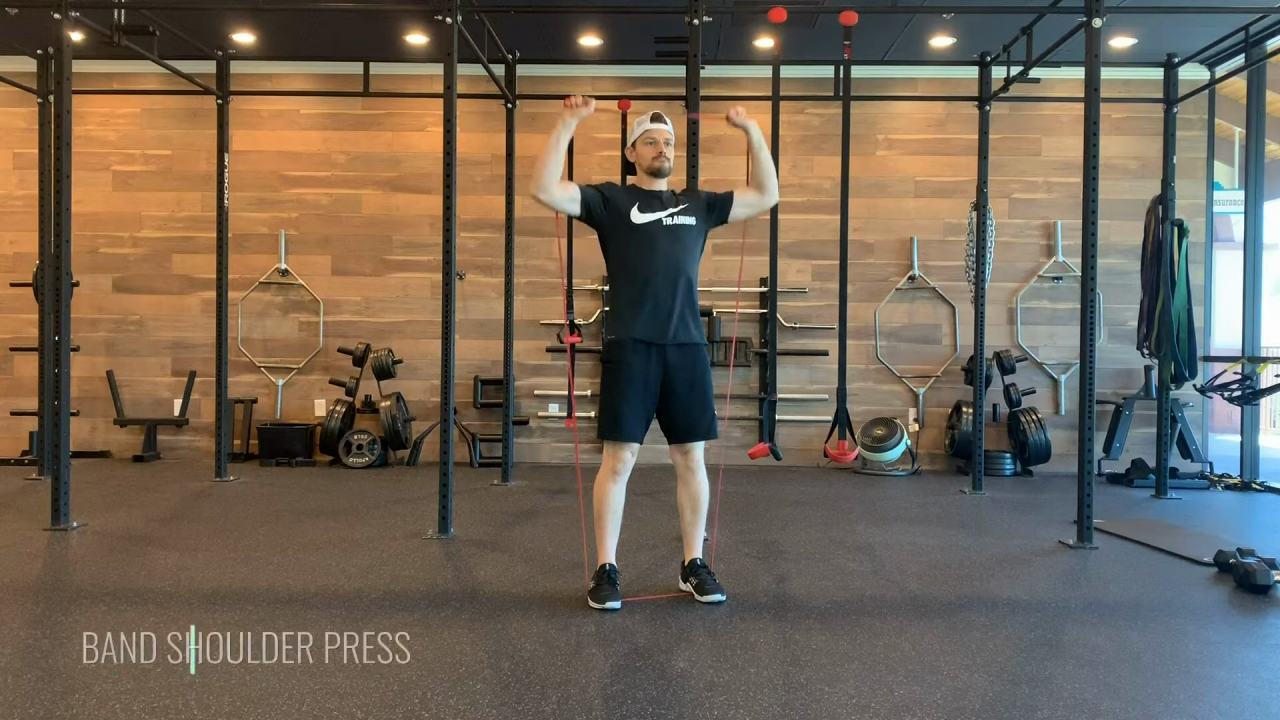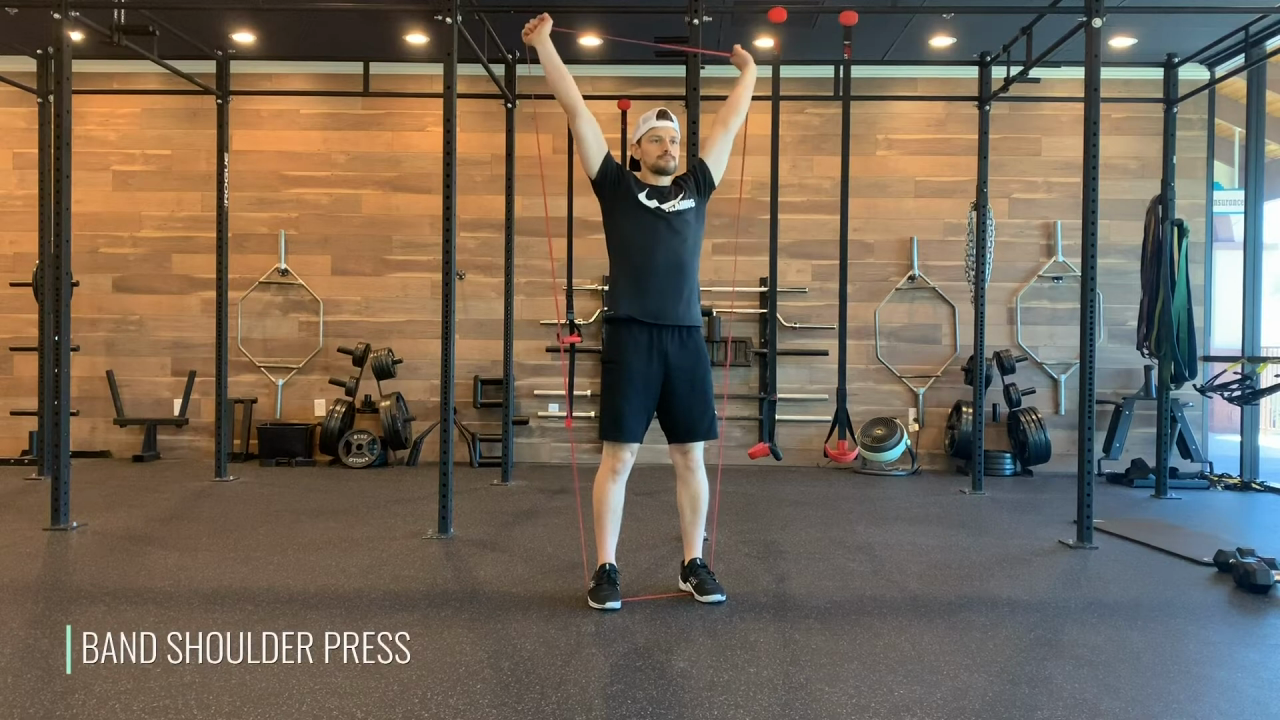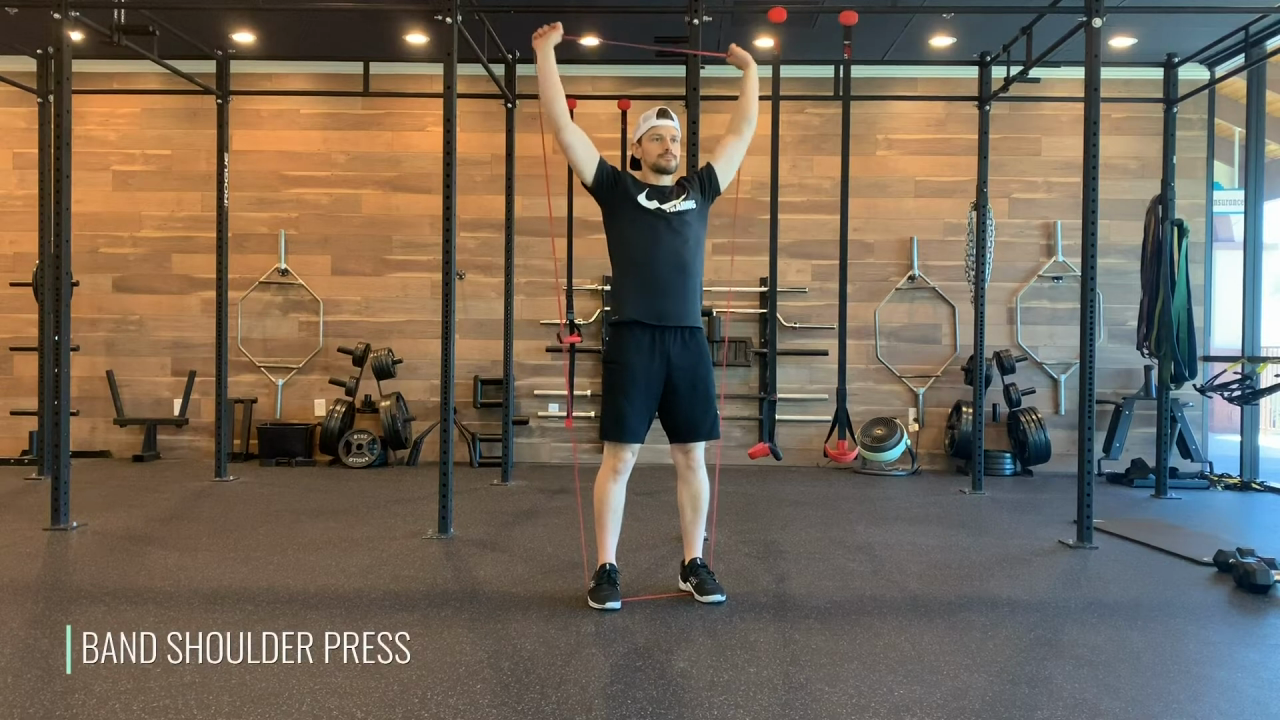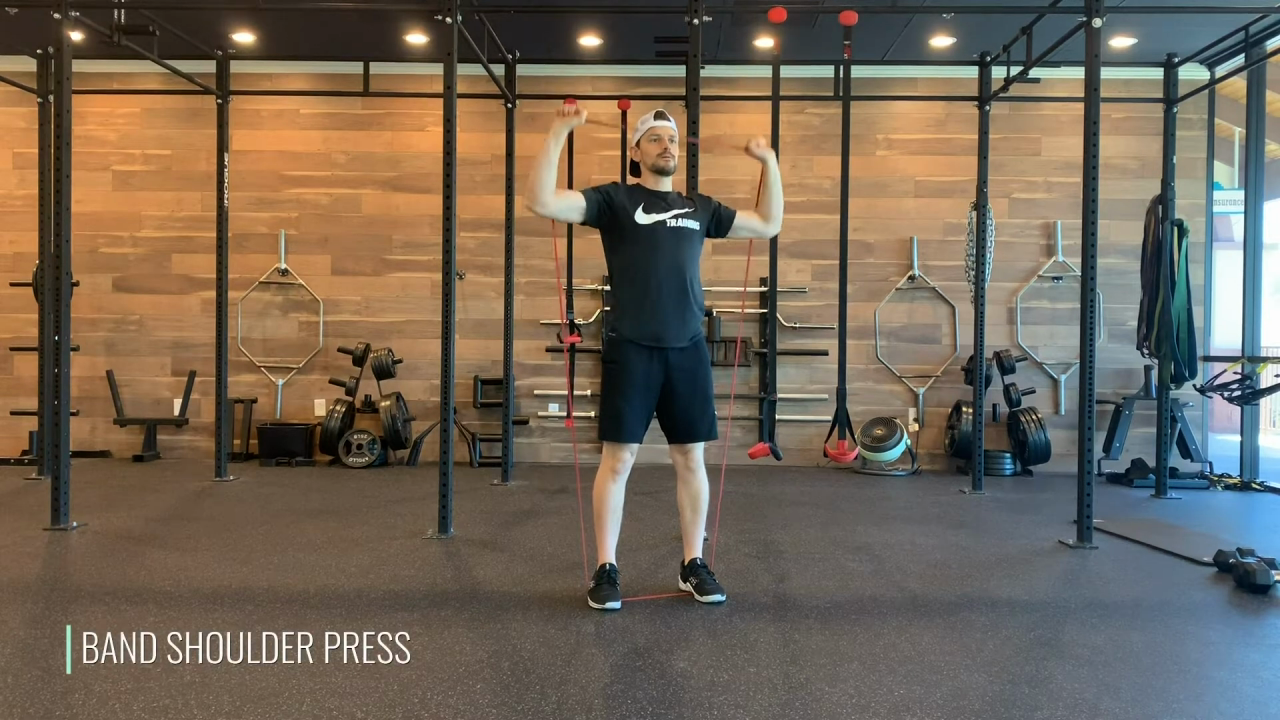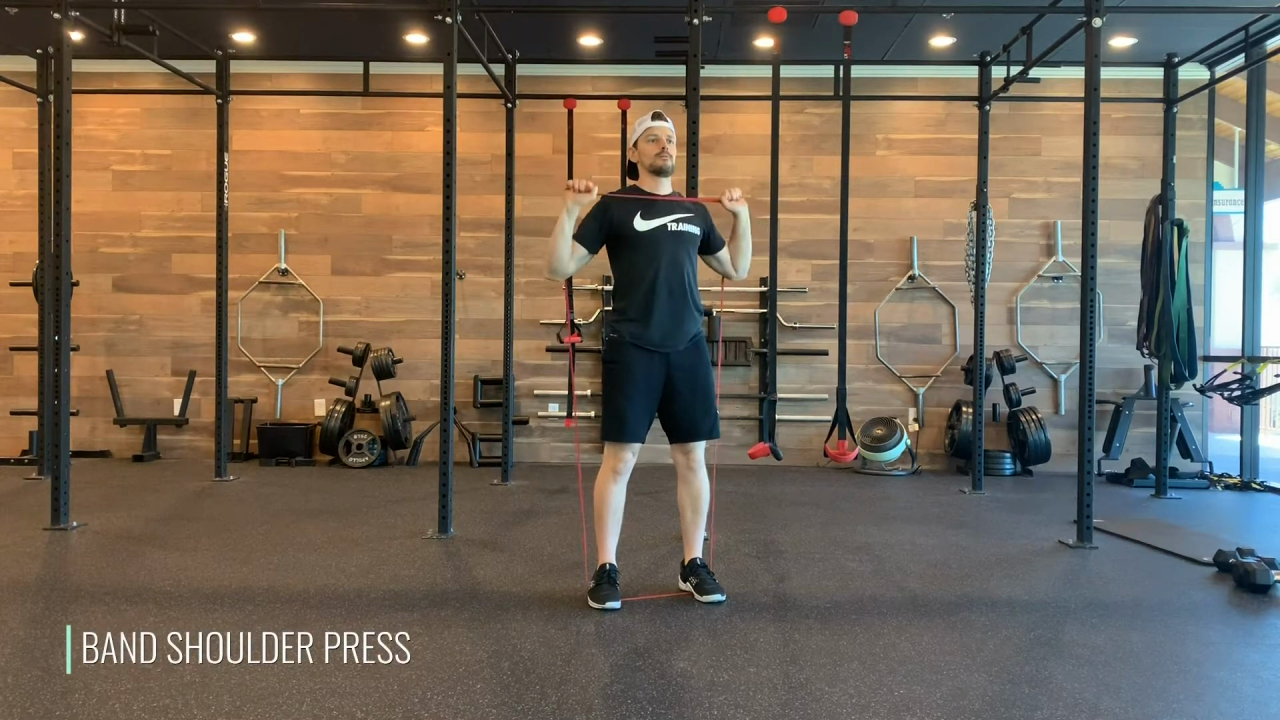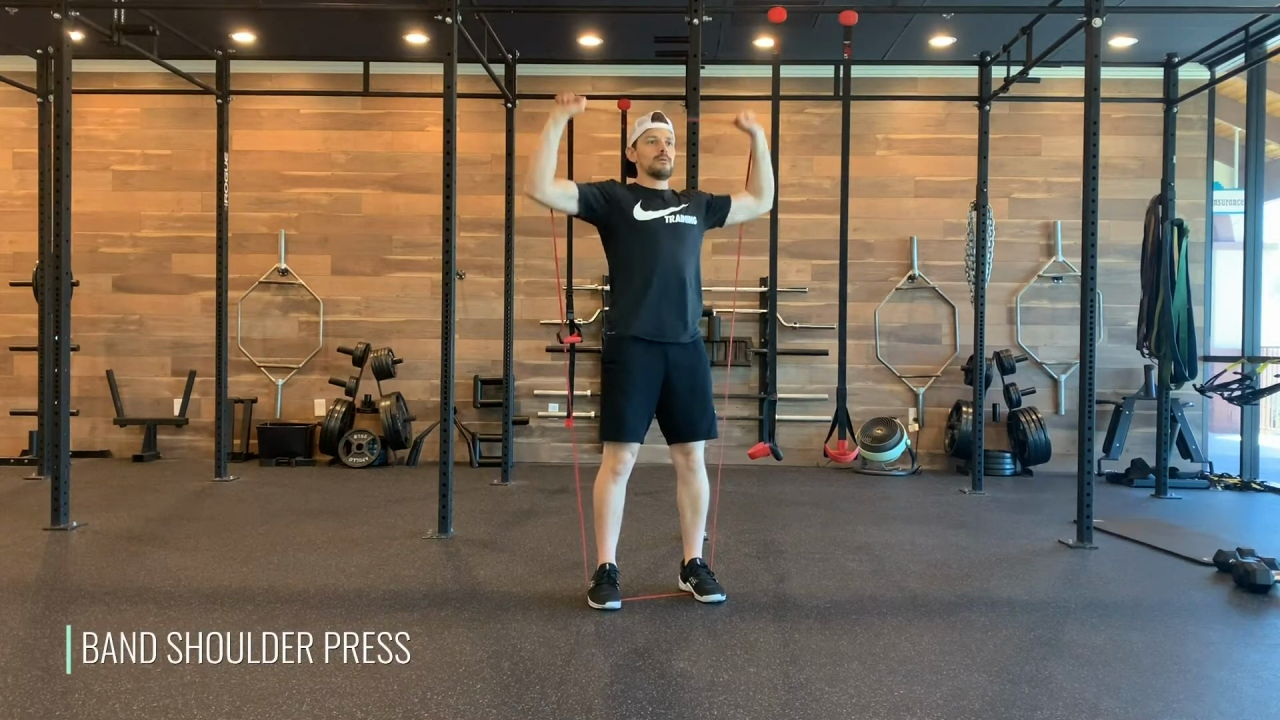
dt=0.4s
person 1, frame 1
left shoulder: (697, 203)
right shoulder: (610, 199)
left elbow: (767, 197)
right elbow: (544, 191)
left wrist: (752, 132)
right wrist: (566, 125)
left hip: (687, 347)
right hip: (630, 347)
left knee: (691, 457)
right knee: (618, 458)
left ankle: (693, 564)
right ankle: (606, 569)
person 1, frame 2
left shoulder: (695, 188)
right shoulder: (616, 186)
left elbow: (730, 123)
right elbow: (576, 108)
left wrist: (748, 71)
right wrist: (543, 44)
left hip: (686, 340)
right hip: (631, 341)
left knee: (690, 458)
right knee: (617, 459)
left ankle: (693, 564)
right ankle: (605, 569)
person 1, frame 3
left shoulder: (698, 190)
right shoulder: (615, 189)
left elbow: (741, 132)
right elbow: (561, 122)
left wrist: (750, 71)
right wrist: (545, 52)
left hip: (689, 342)
right hip: (633, 342)
left knee: (691, 457)
right knee: (619, 458)
left ankle: (693, 563)
right ankle: (605, 568)
person 1, frame 4
left shoulder: (699, 207)
right shoulder: (614, 199)
left elbow: (769, 223)
right elbow: (540, 201)
left wrist: (769, 161)
right wrist: (558, 130)
left hip: (688, 348)
right hip: (631, 348)
left knee: (691, 458)
right knee: (617, 459)
left ankle: (693, 564)
right ankle: (606, 569)
person 1, frame 5
left shoulder: (696, 211)
right shoulder: (613, 207)
left elbow: (737, 270)
right elbow: (558, 269)
left wrist: (741, 215)
right wrist: (569, 212)
left hip: (688, 348)
right hip: (632, 348)
left knee: (692, 458)
right knee: (619, 459)
left ankle: (693, 564)
right ankle: (606, 569)
person 1, frame 6
left shoulder: (696, 204)
right shoulder: (611, 198)
left elbow: (760, 201)
right elbow: (539, 189)
left wrist: (757, 139)
right wrist: (558, 120)
left hip: (686, 346)
right hip: (631, 346)
left knee: (691, 457)
right knee: (619, 459)
left ankle: (693, 564)
right ankle: (606, 569)
